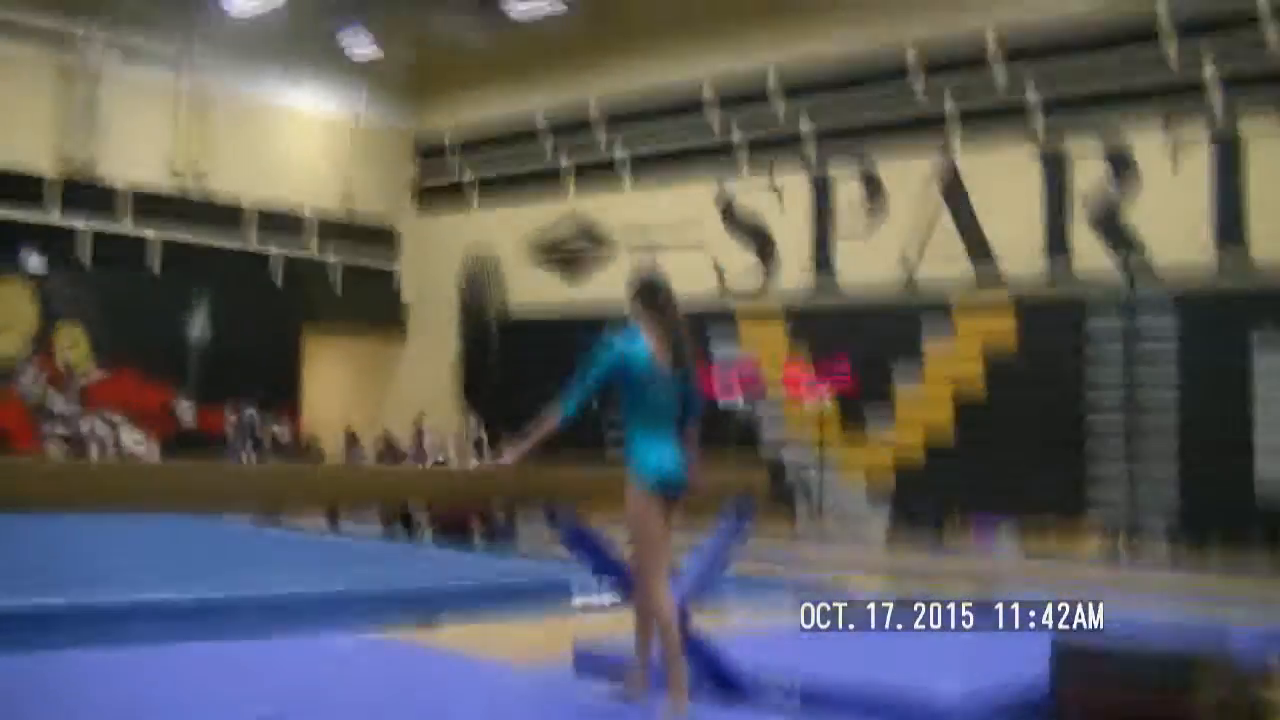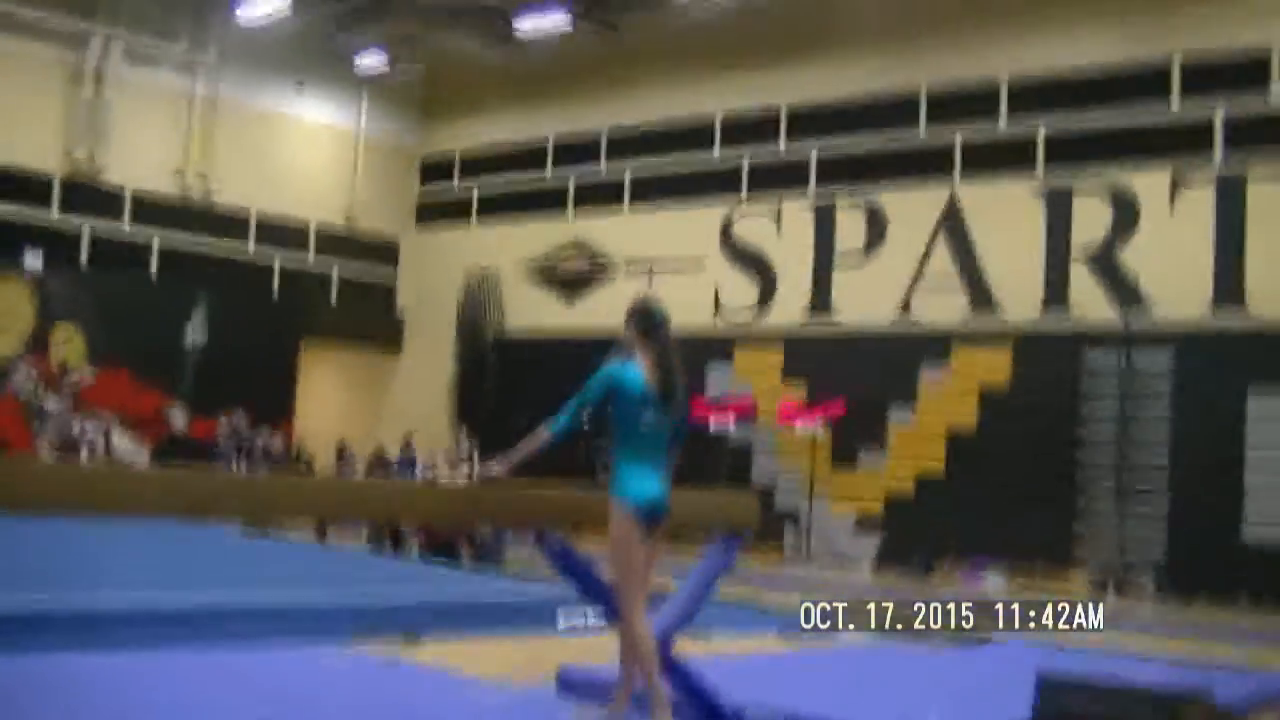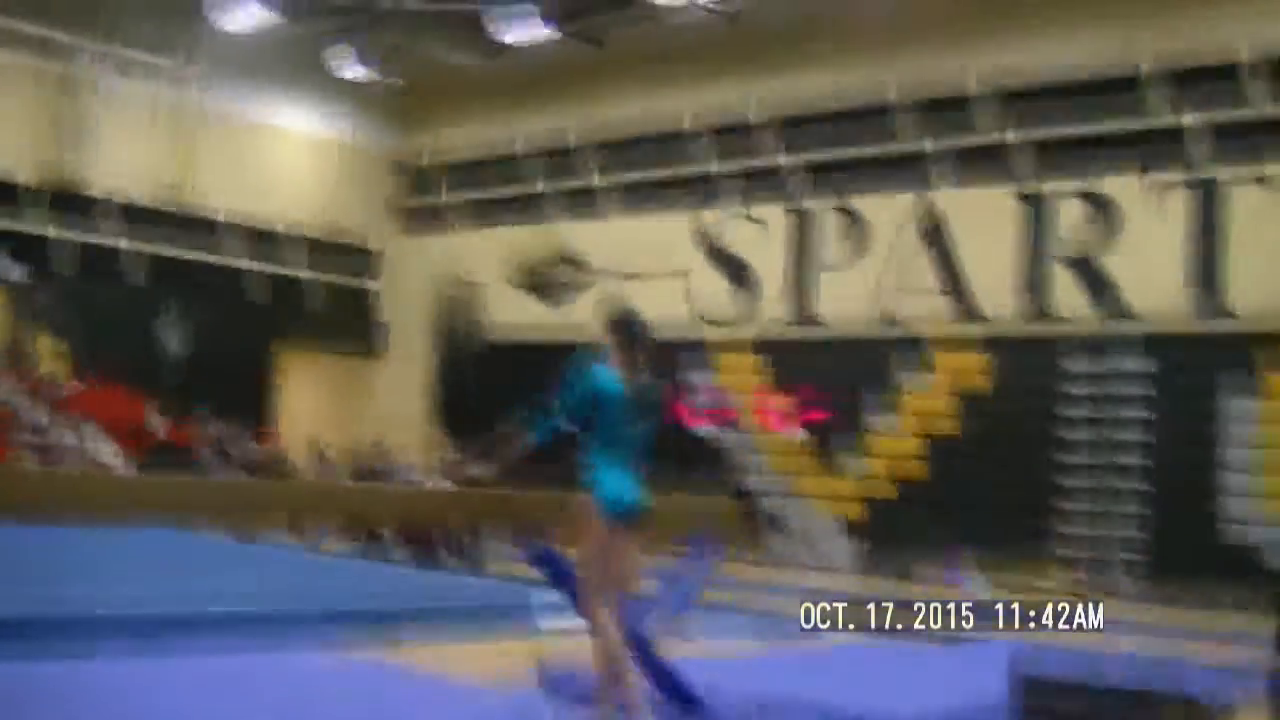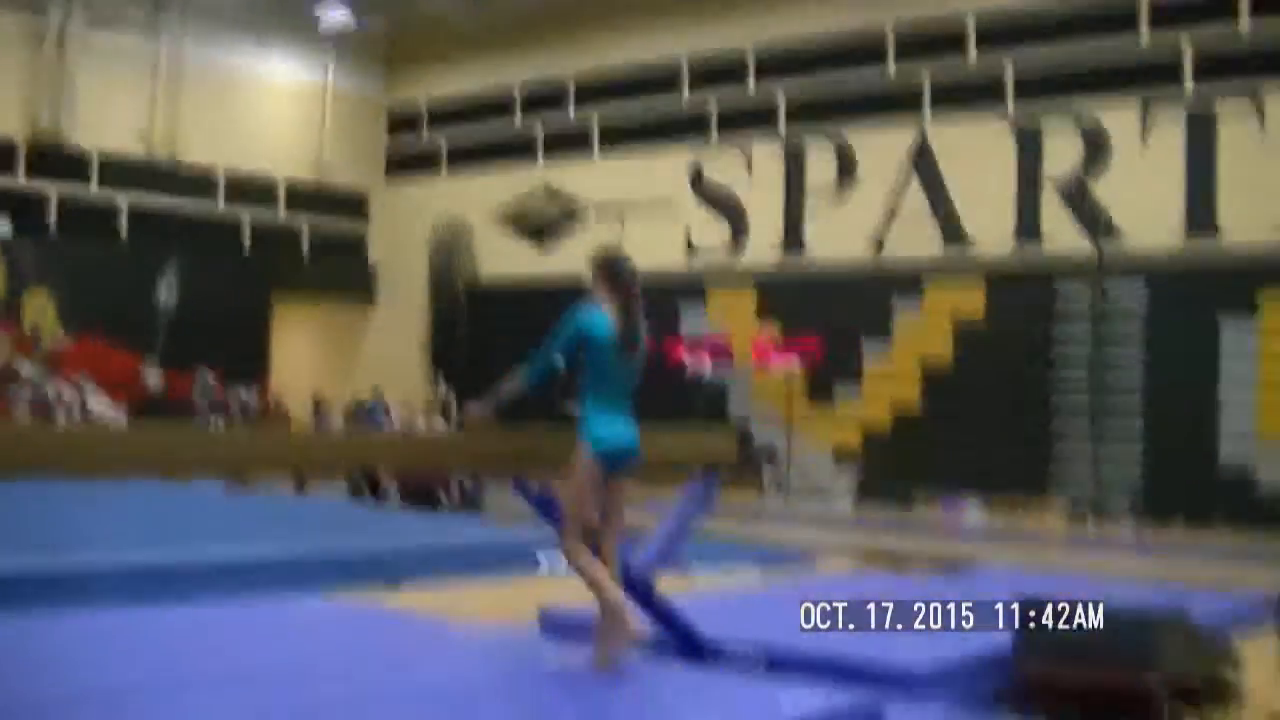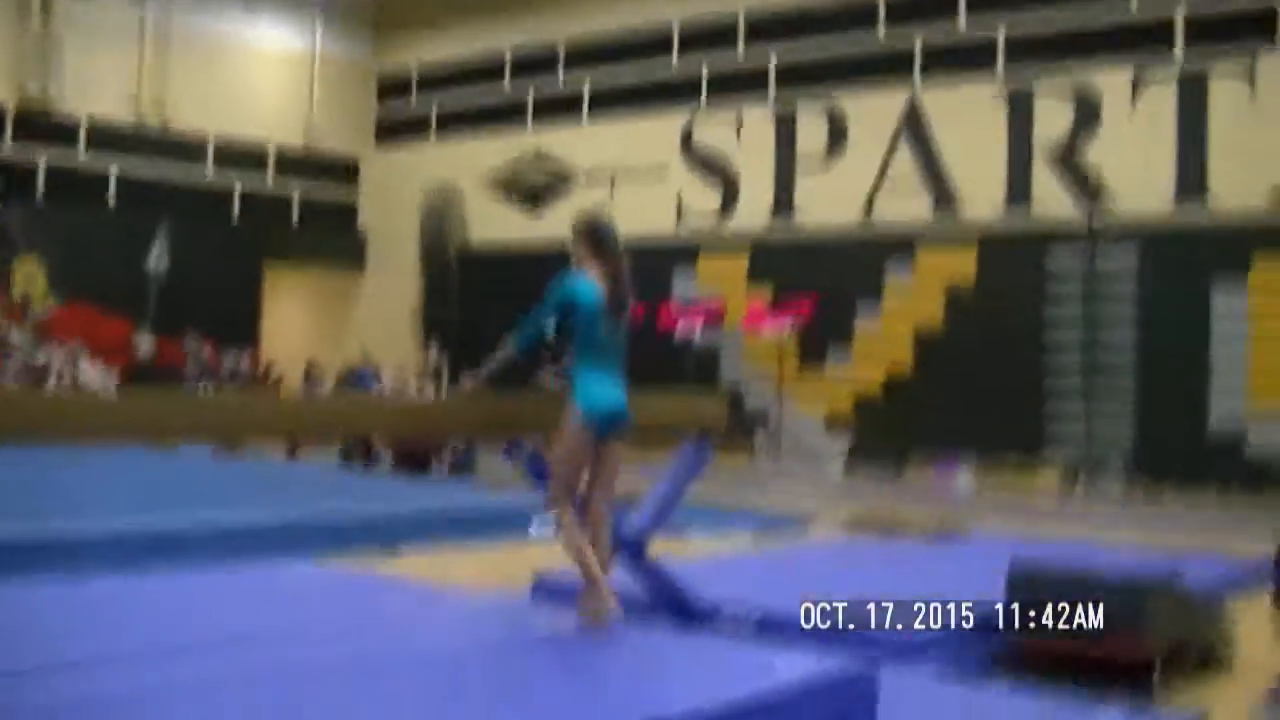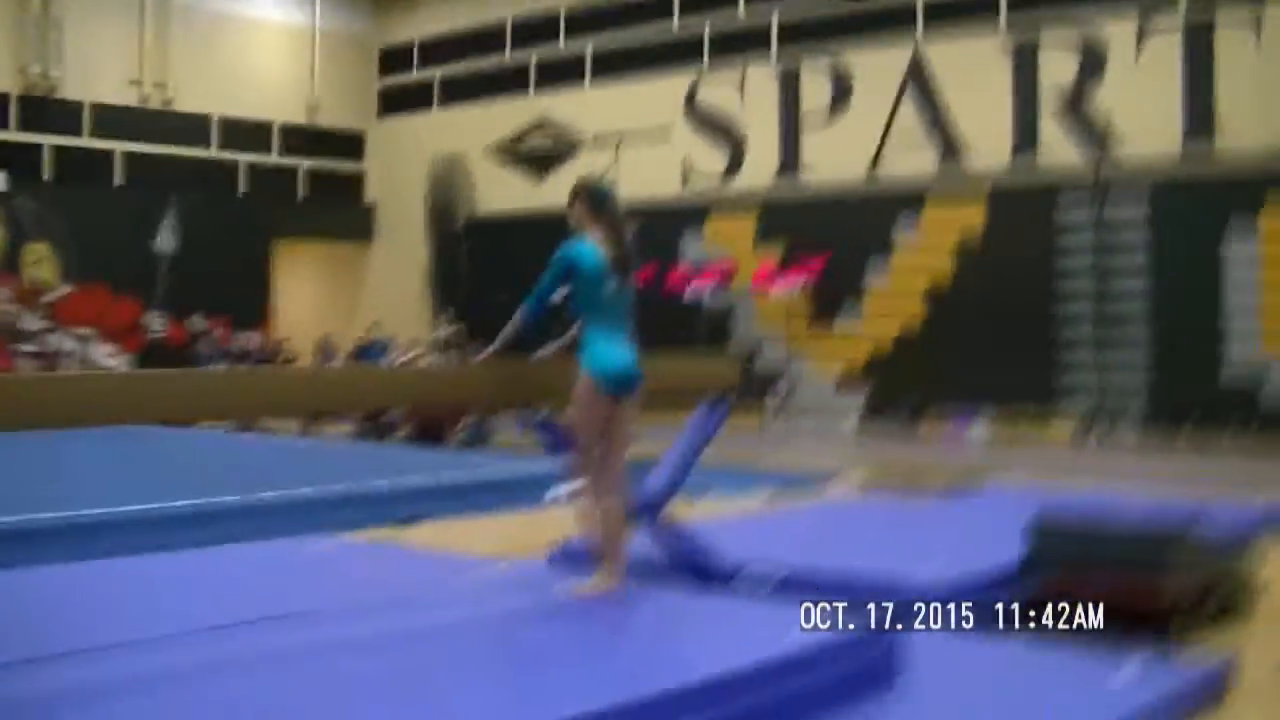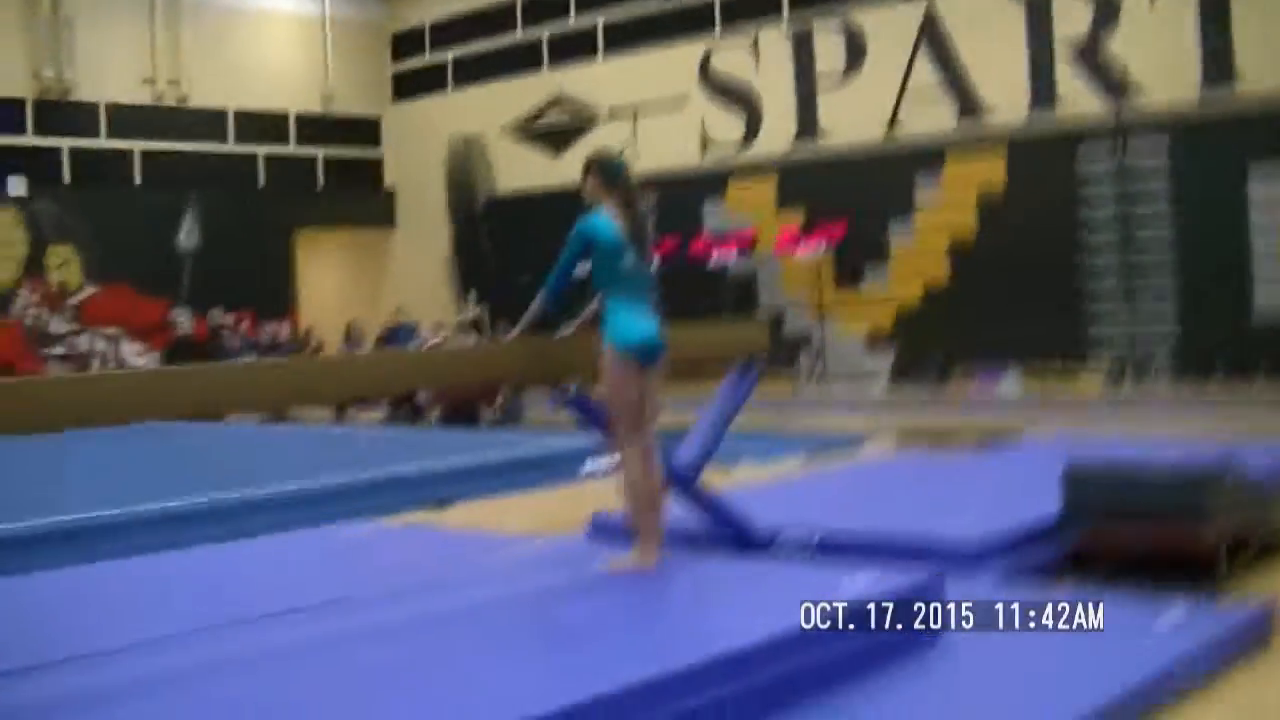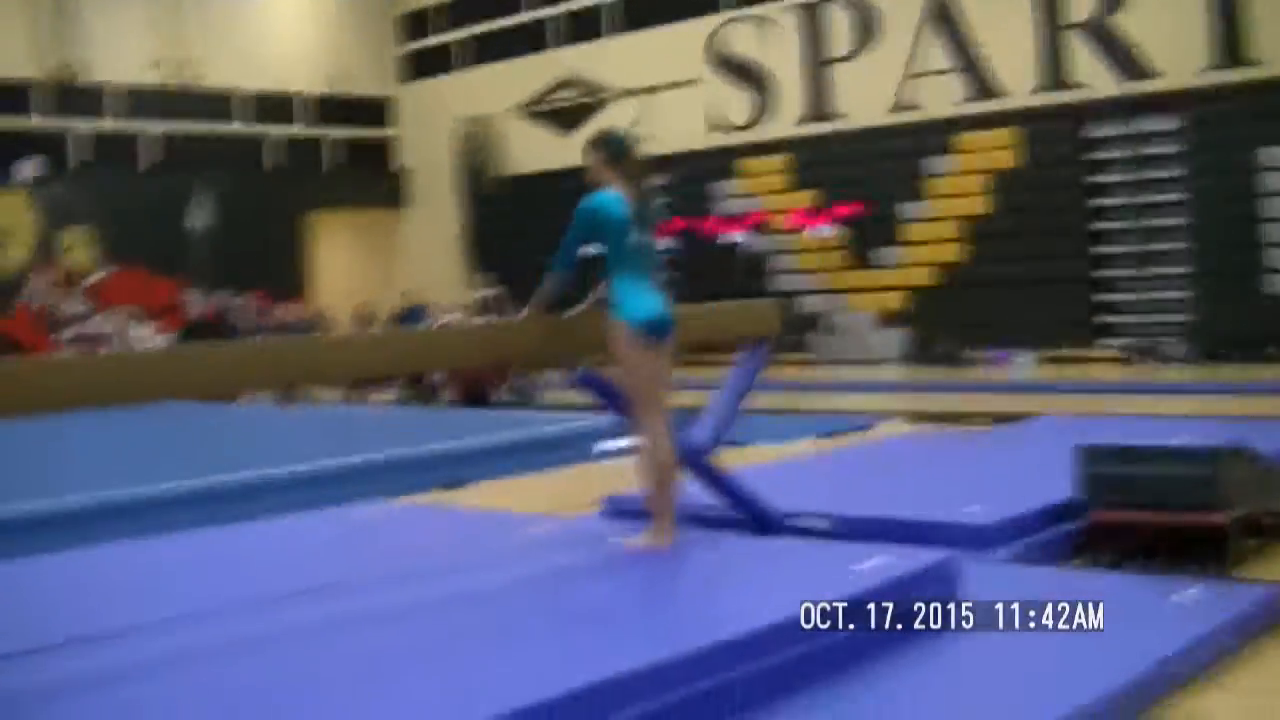
dt=0.1s
person 1, frame 1
left shoulder: (622, 347)
right shoulder: (681, 353)
left elbow: (573, 402)
left wrist: (521, 447)
right wrist: (688, 461)
left hip: (647, 469)
right hip: (674, 469)
left knee: (655, 581)
right knee: (646, 574)
right ankle: (640, 674)
person 1, frame 2
left shoulder: (617, 374)
right shoulder: (671, 381)
left elbow: (564, 421)
left wrist: (508, 461)
left hip: (629, 496)
right hip: (656, 495)
left knee: (633, 606)
right knee: (630, 600)
person 1, frame 3
left shoulder: (595, 377)
right shoulder: (649, 389)
left elbow: (547, 425)
left wrist: (498, 460)
left hip: (606, 496)
right hip: (633, 496)
left knee: (596, 605)
right knee: (610, 601)
person 1, frame 4
left shoulder: (585, 320)
right shoulder: (635, 329)
left elbow: (540, 367)
left wrist: (489, 403)
left hip: (598, 440)
right hip: (627, 439)
left knee: (573, 540)
right knee: (607, 544)
left ankle: (620, 612)
right ankle: (607, 642)
person 1, frame 5
left shoulder: (570, 286)
right shoulder: (619, 292)
left elbow: (528, 335)
left wrist: (481, 374)
left hip: (589, 405)
right hip: (617, 403)
left knee: (561, 503)
right knee: (596, 509)
left ankle: (600, 592)
right ankle: (595, 604)
person 1, frame 6
left shoulder: (573, 251)
right shoulder: (621, 255)
left elbow: (535, 305)
left wrist: (493, 349)
left hip: (599, 367)
right hip: (628, 365)
left knee: (589, 469)
right knee: (613, 472)
left ankle: (608, 567)
right ankle: (615, 566)
person 1, frame 7
left shoulder: (589, 225)
right shoulder: (637, 225)
left elbow: (557, 281)
left wrist: (521, 329)
left hip: (622, 339)
right hip: (652, 334)
left knee: (628, 445)
right knee: (646, 443)
left ankle: (645, 546)
right ankle: (652, 542)
person 1, frame 8
left shoulder: (595, 203)
right shoulder: (640, 203)
left elbow: (564, 260)
left wrist: (533, 309)
left hip: (631, 316)
right hip: (660, 311)
left knee: (648, 424)
right knee: (657, 421)
left ankle: (660, 526)
right ankle: (665, 522)
